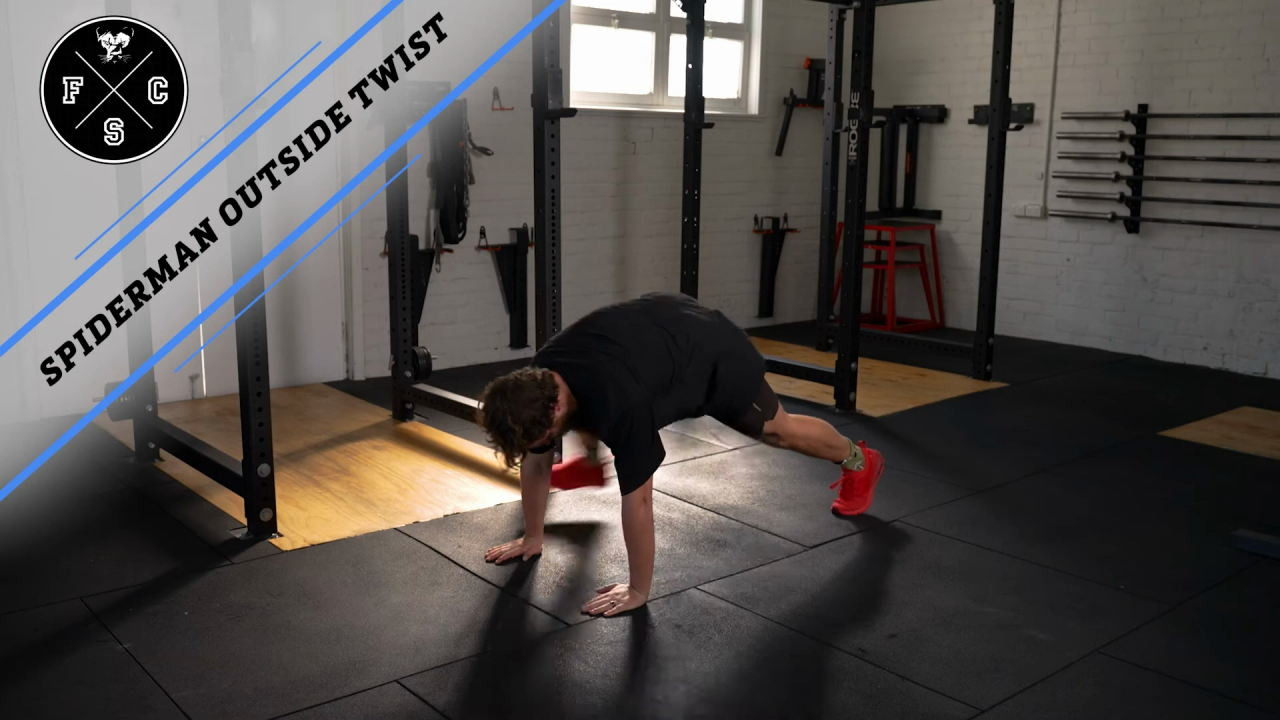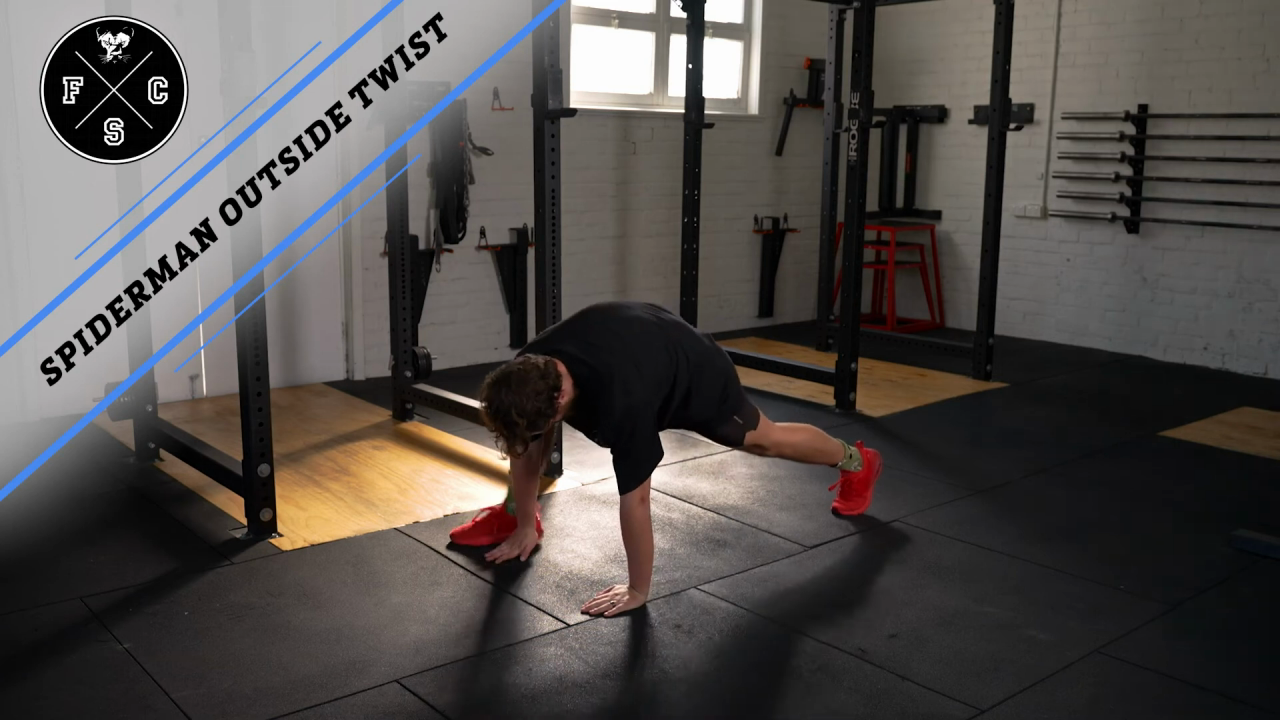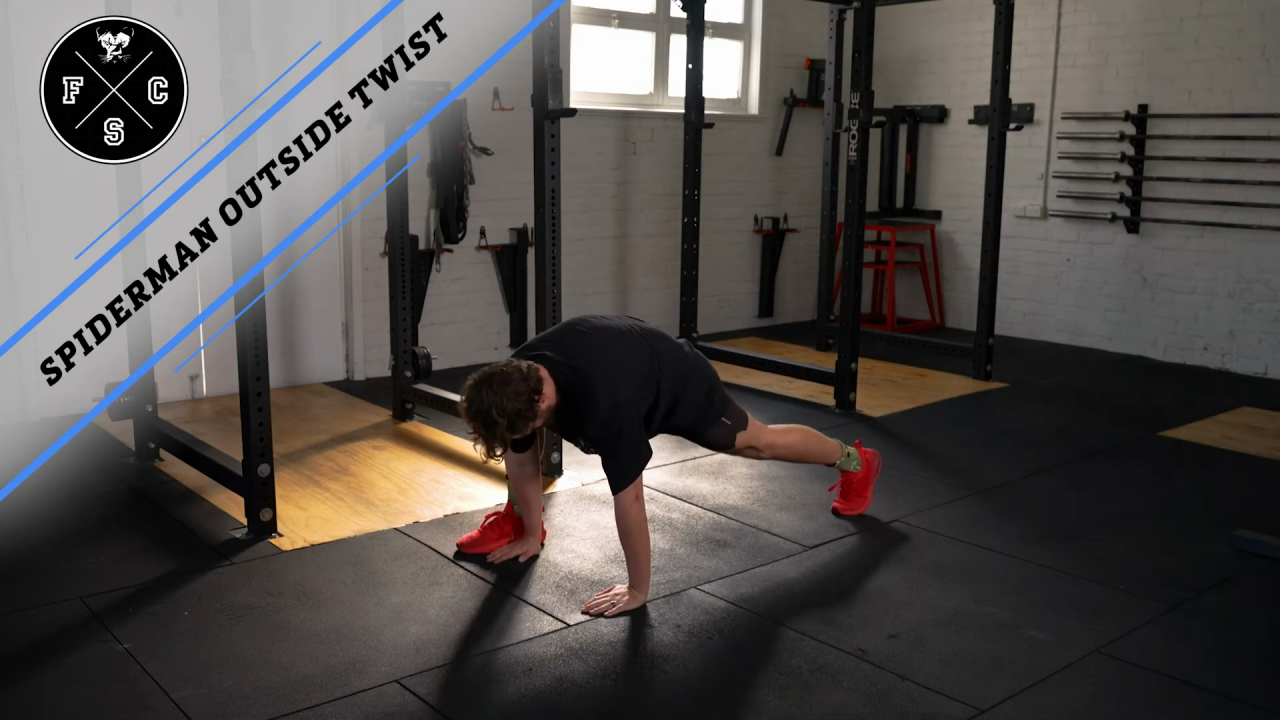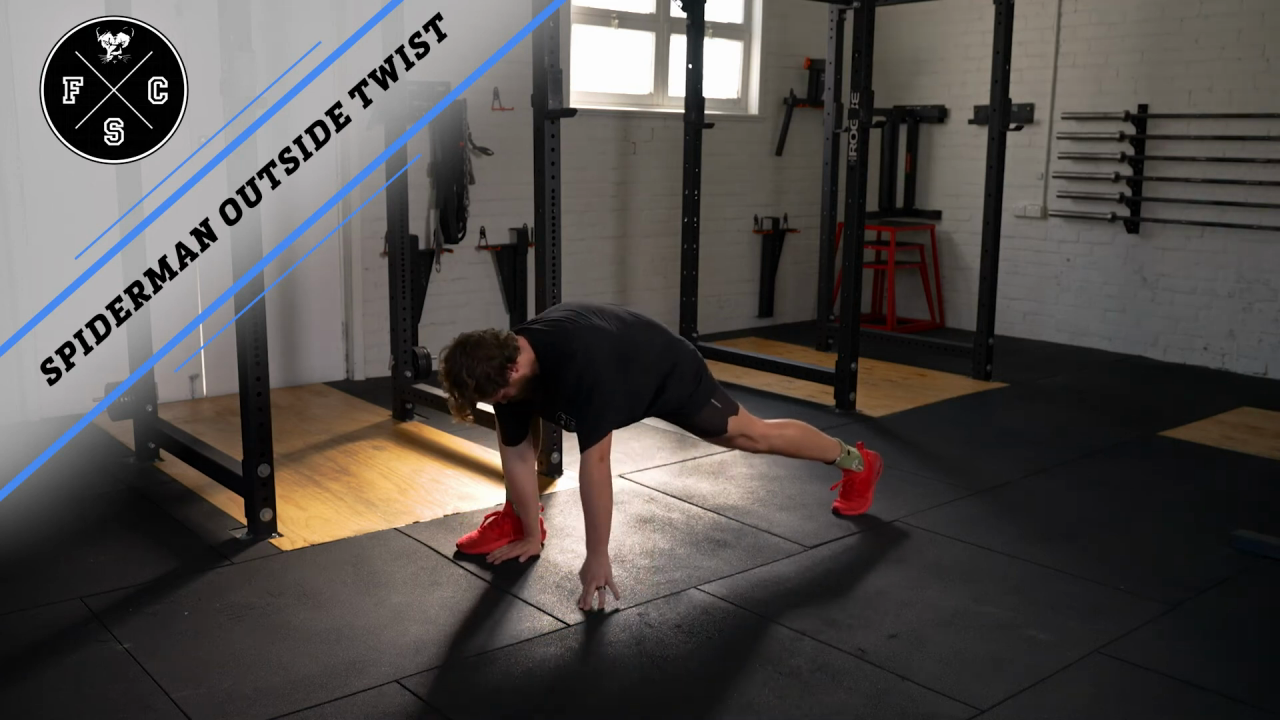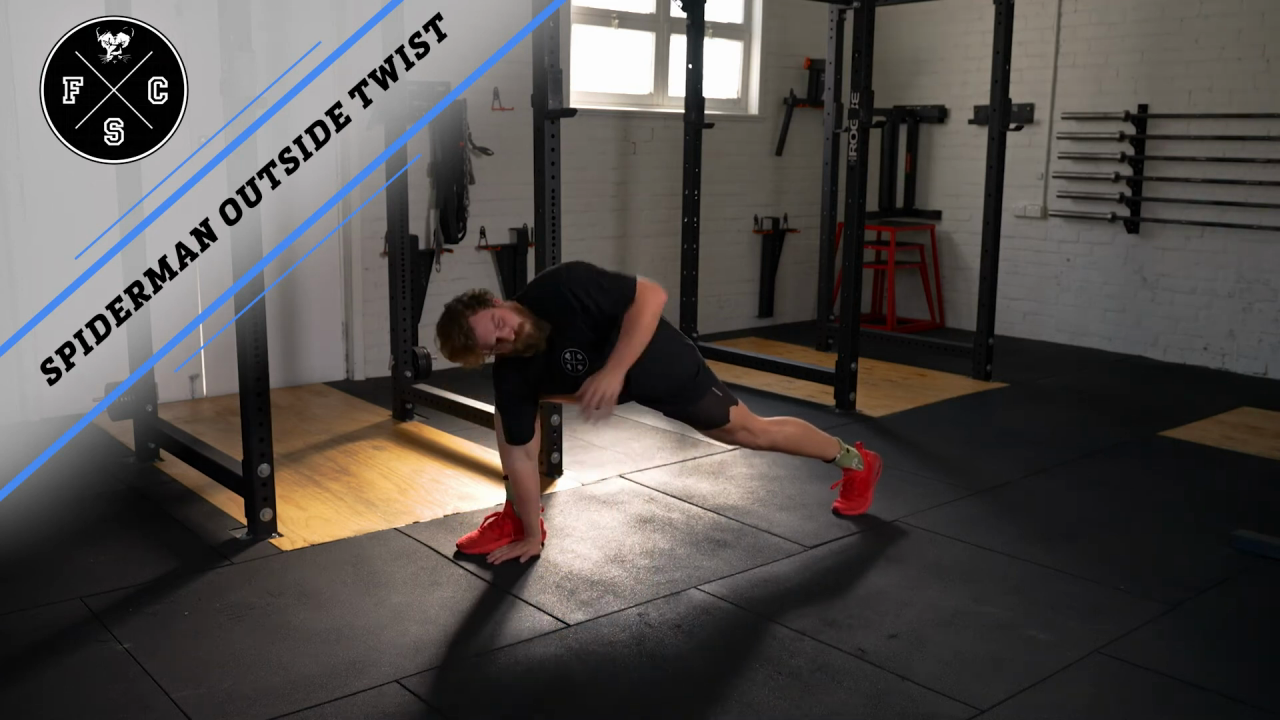
dt=1s
person 1, frame 1
left shoulder: (617, 405)
right shoulder: (537, 386)
left elbow: (636, 500)
right elbow: (533, 459)
left wrist: (638, 590)
right wrist: (532, 535)
left hip: (718, 353)
left knee: (778, 430)
left ankle: (859, 463)
right ankle: (593, 462)
person 1, frame 2
left shoulder: (619, 401)
right shoulder: (527, 375)
left elbow: (635, 500)
right elbow: (525, 448)
left wrist: (638, 591)
right wrist: (524, 526)
left hip: (697, 374)
right hip: (641, 341)
left knee: (763, 439)
left ankle: (855, 462)
right ankle: (513, 513)
person 1, frame 3
left shoulder: (602, 405)
right shoulder: (516, 380)
left elbow: (628, 498)
right elbow: (522, 460)
left wrist: (638, 588)
right wrist: (530, 533)
left hip: (680, 382)
right hip: (625, 356)
left knee: (756, 441)
left ankle: (854, 461)
right ankle: (514, 518)
person 1, frame 4
left shoulder: (581, 363)
right shoulder: (505, 364)
left elbow: (595, 464)
right elbow: (517, 454)
left wrist: (598, 557)
right wrist: (530, 535)
left hip: (671, 373)
right hip: (624, 374)
left knee: (750, 434)
right knee: (522, 426)
left ankle: (856, 461)
right ankle: (515, 518)
person 1, frame 5
left shoulder: (562, 288)
right shoulder: (511, 374)
left elbow: (651, 295)
right elbow: (521, 456)
left wrist: (613, 370)
right wrist: (531, 535)
left hip: (666, 368)
right hip: (603, 385)
left knee: (749, 430)
right knee: (514, 422)
left ankle: (853, 459)
right ankle: (515, 518)
